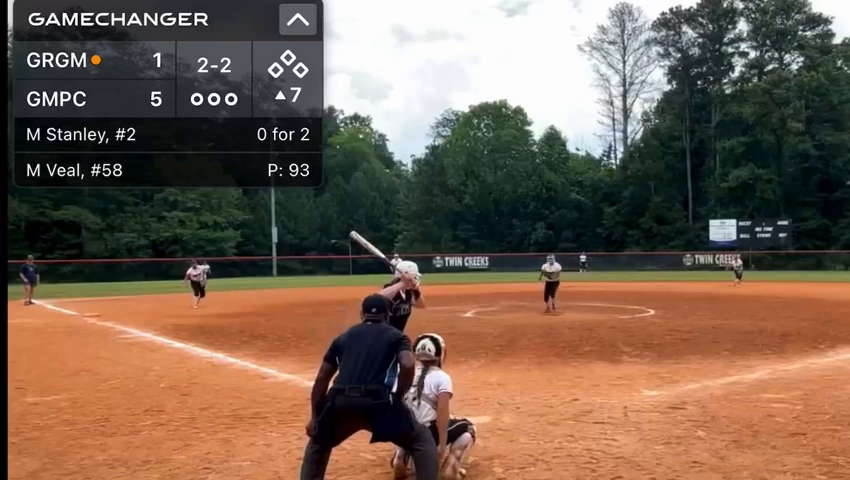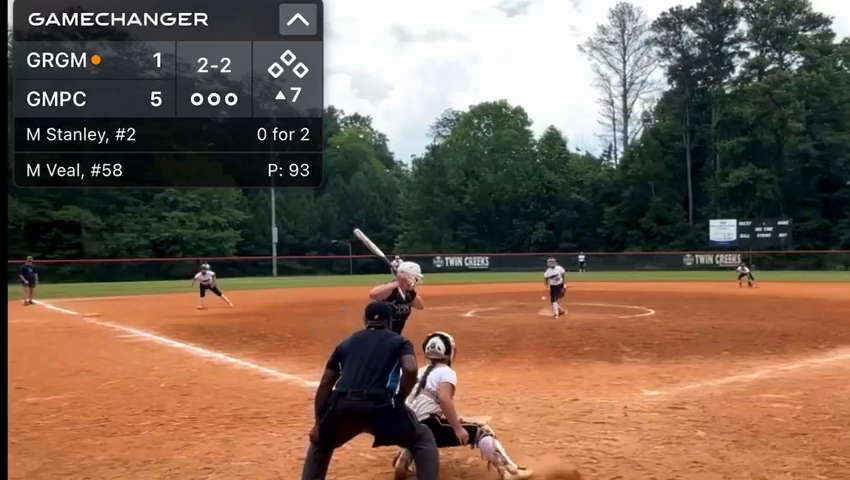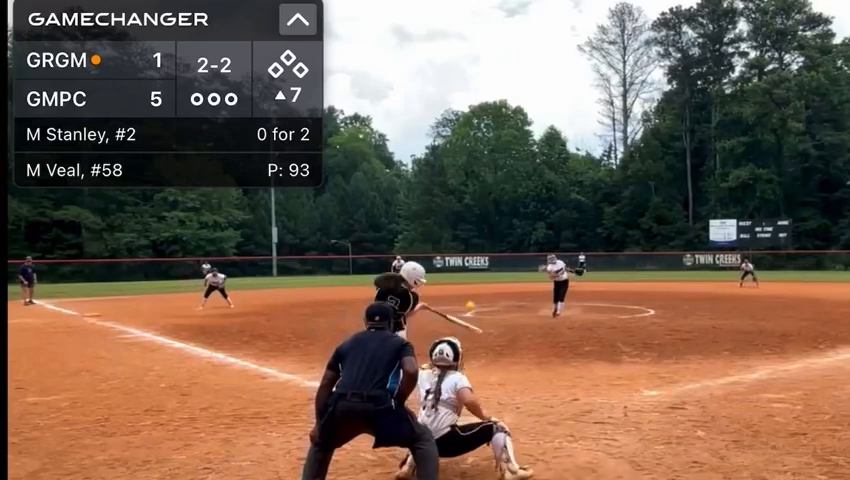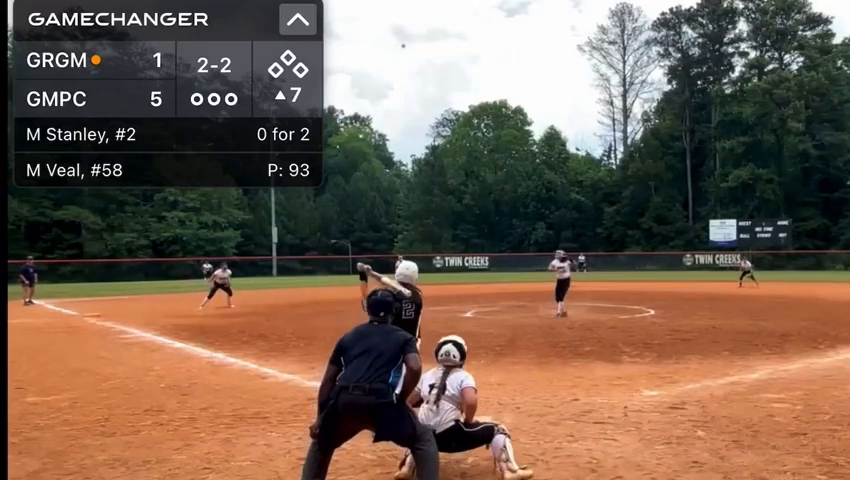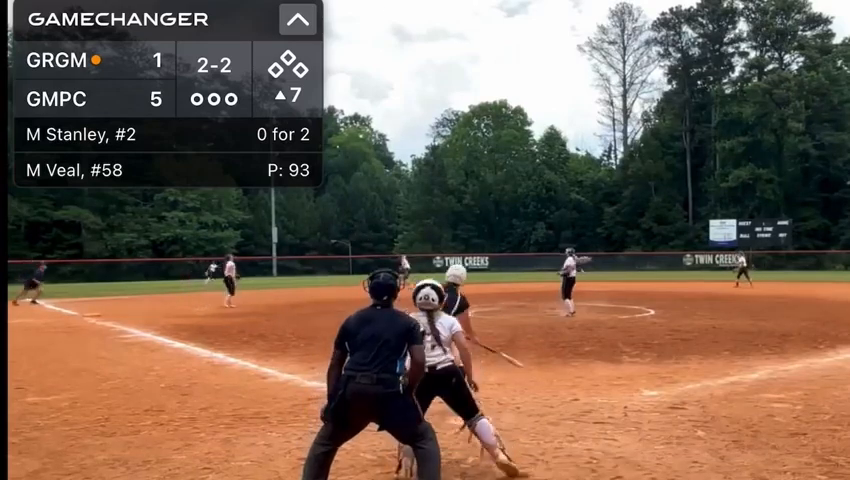
dt=0.4s
person 1, frame 1
left shoulder: (344, 337)
right shoulder: (396, 336)
left elbow: (322, 377)
right elbow: (408, 367)
left wrist: (314, 417)
right wrist: (397, 398)
left hip: (341, 401)
right hip: (377, 401)
left knee: (319, 441)
right knee: (421, 440)
person 1, frame 2
left shoulder: (347, 343)
right shoulder: (399, 341)
left elbow: (325, 383)
right elbow: (410, 370)
left wrist: (318, 423)
right wrist: (398, 402)
left hip: (342, 405)
right hip: (379, 405)
left knee: (321, 443)
right knee: (423, 440)
person 1, frame 3
left shoulder: (347, 344)
right shoulder: (400, 343)
left elbow: (325, 384)
right elbow: (411, 371)
left wrist: (318, 423)
right wrist: (398, 403)
left hip: (342, 407)
right hip: (379, 407)
left knee: (321, 442)
right knee: (423, 440)
person 1, frame 4
left shoulder: (349, 337)
right shoulder: (403, 337)
left elbow: (329, 379)
right elbow: (414, 369)
left wrist: (321, 417)
right wrist: (401, 400)
left hip: (344, 401)
right hip: (380, 401)
left knee: (322, 441)
right knee: (423, 439)
person 1, frame 5
left shoulder: (352, 321)
right shoulder: (408, 323)
left elbow: (335, 364)
right elbow: (419, 362)
left wrist: (331, 401)
right wrist: (407, 393)
left hip: (351, 391)
right hip: (387, 392)
left knee: (325, 441)
right knee: (424, 438)
person 2, frame 1
right shoulder: (442, 377)
right elbow: (443, 411)
right wrist: (442, 443)
right knee: (467, 427)
left ankle: (400, 460)
right ankle: (451, 468)
person 2, frame 2
left shoulder: (421, 373)
right shoulder: (446, 372)
right elbow: (443, 399)
right wrist: (457, 429)
right hip: (427, 426)
right knee: (480, 431)
left ankle: (402, 464)
person 2, frame 3
left shoulder: (425, 376)
right shoulder: (457, 378)
right elbow: (469, 400)
right wrist: (482, 417)
right hip: (446, 441)
right knee: (497, 428)
left ankle: (408, 467)
person 2, frame 4
left shoulder: (427, 375)
right shoulder: (464, 376)
left elbow: (411, 401)
right elbow: (471, 402)
right wrist: (468, 421)
right hip: (450, 435)
right knee: (498, 431)
left ankle: (408, 467)
person 2, frame 5
right shoulder: (449, 320)
right elbow: (464, 349)
right wrist: (470, 376)
left hip: (420, 377)
right hip: (447, 374)
right knee: (473, 415)
right ankle: (499, 456)
